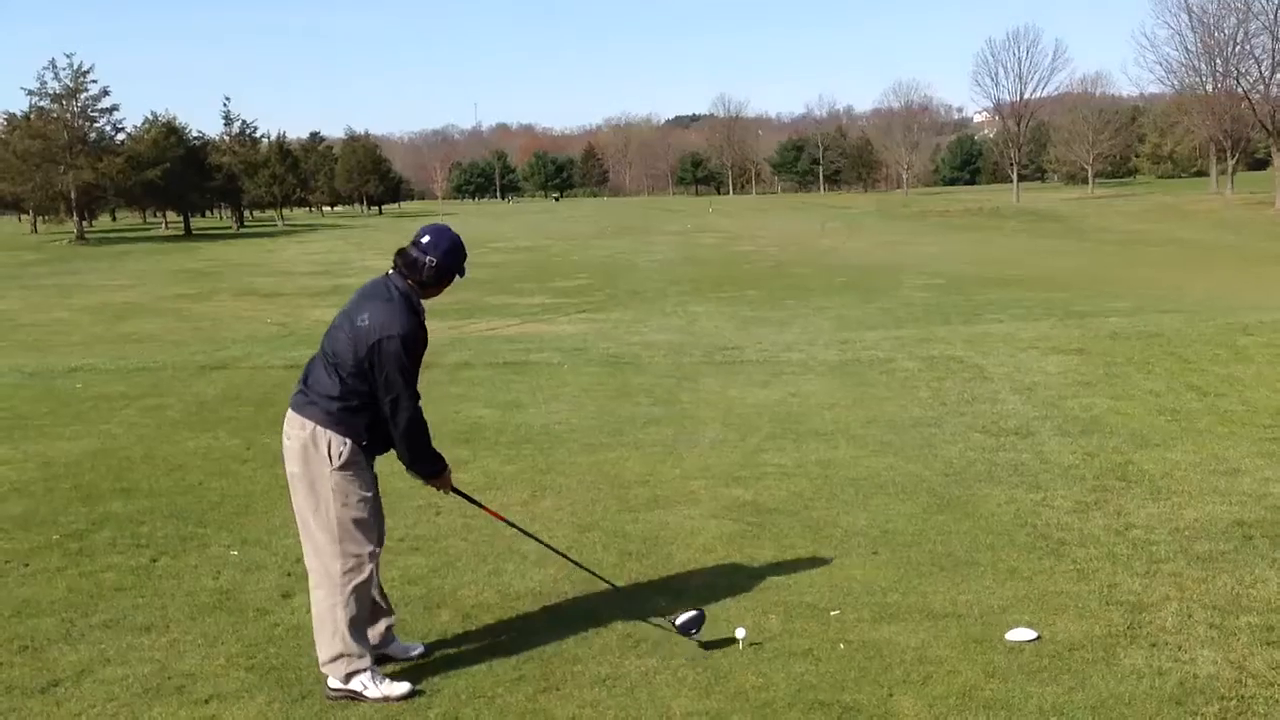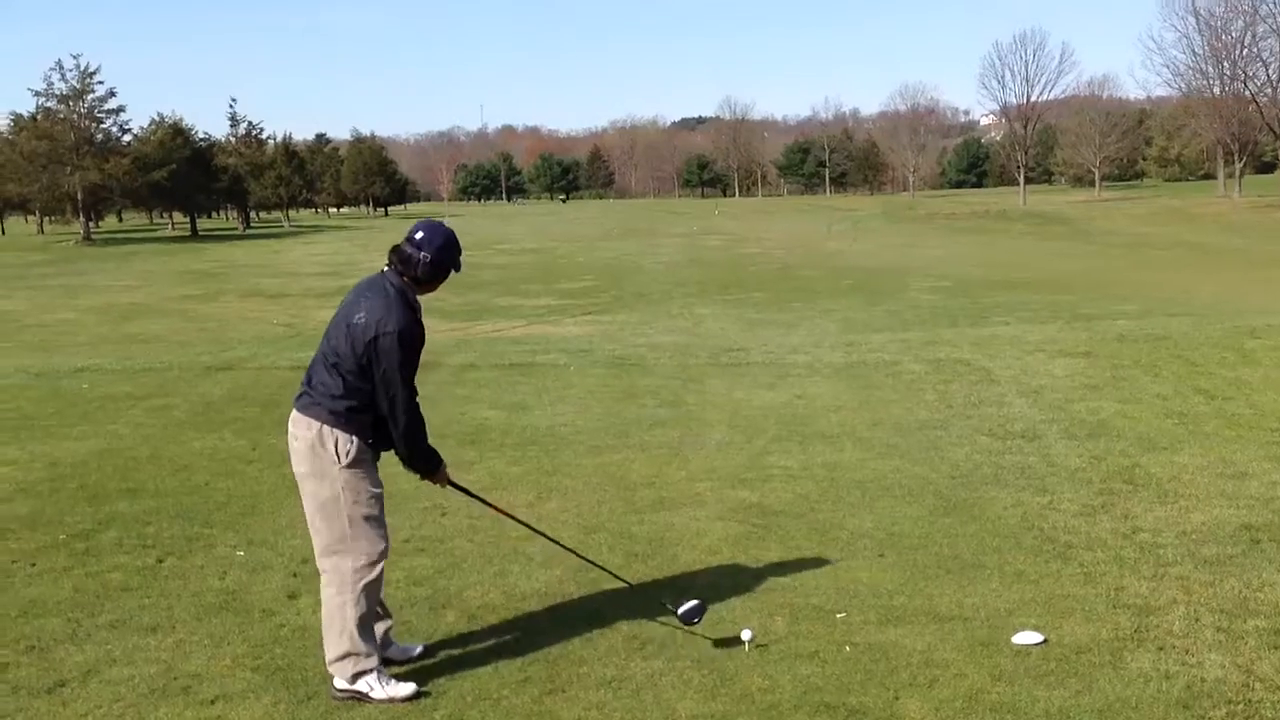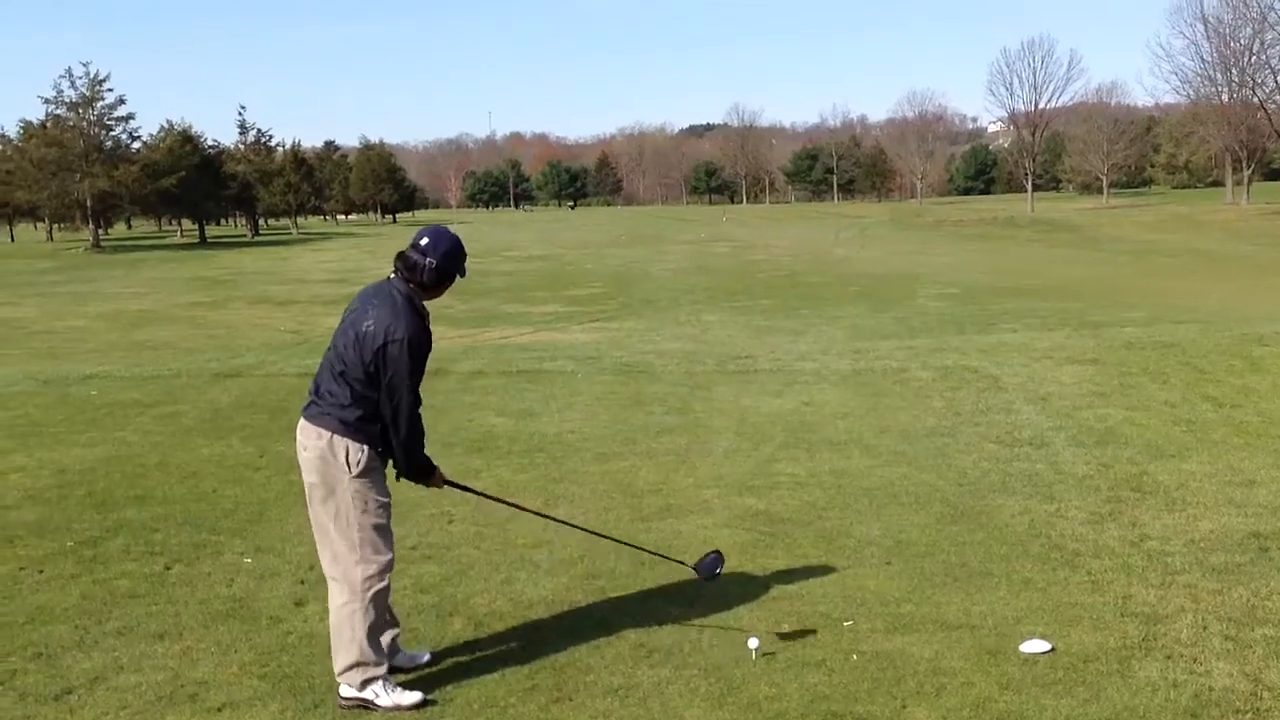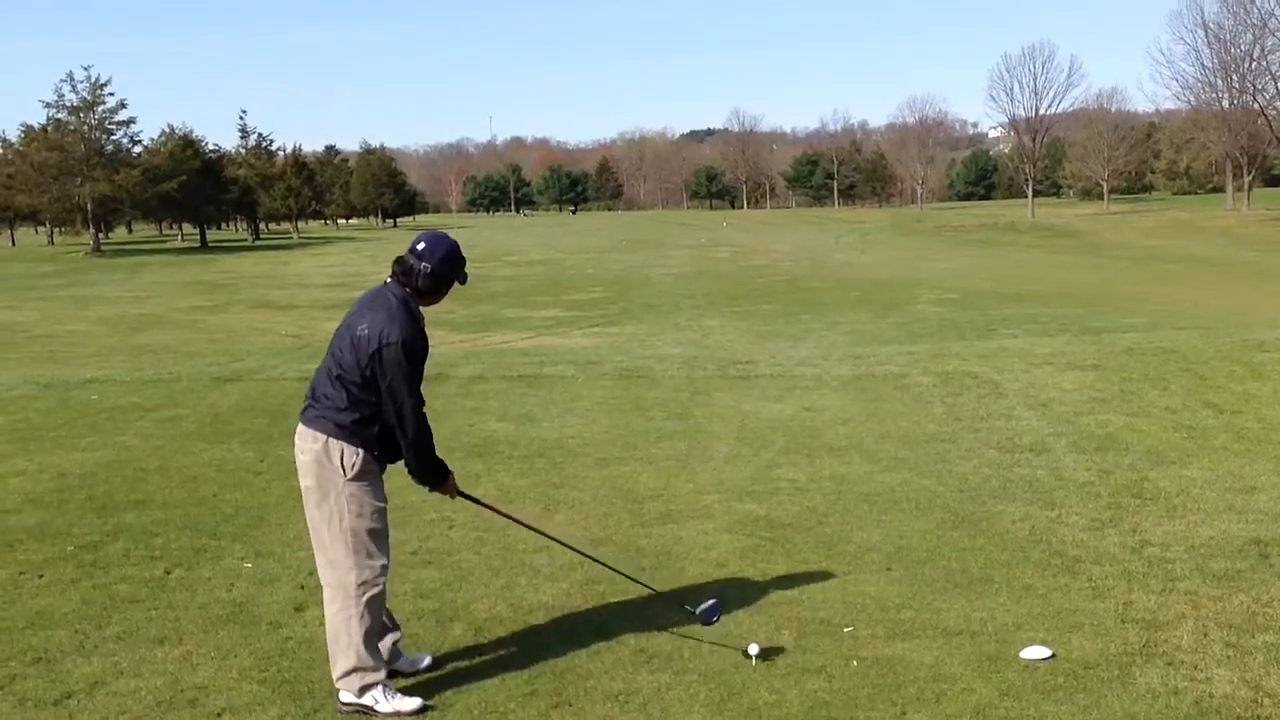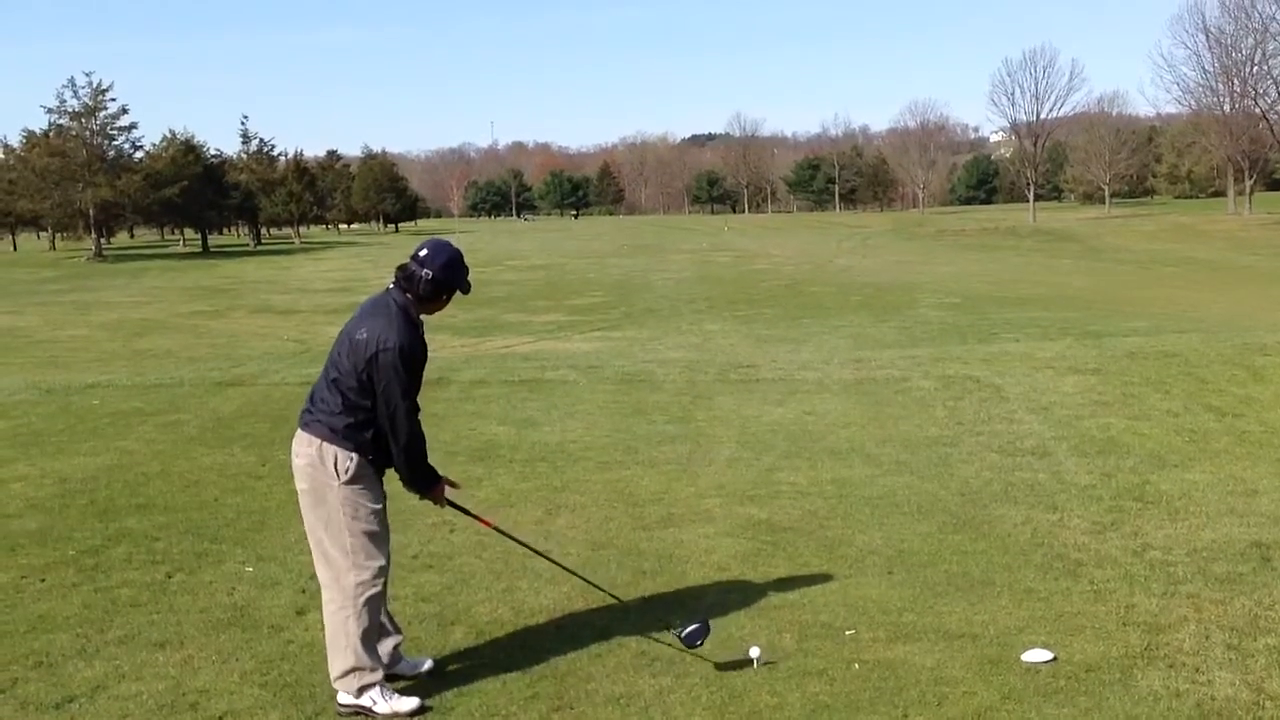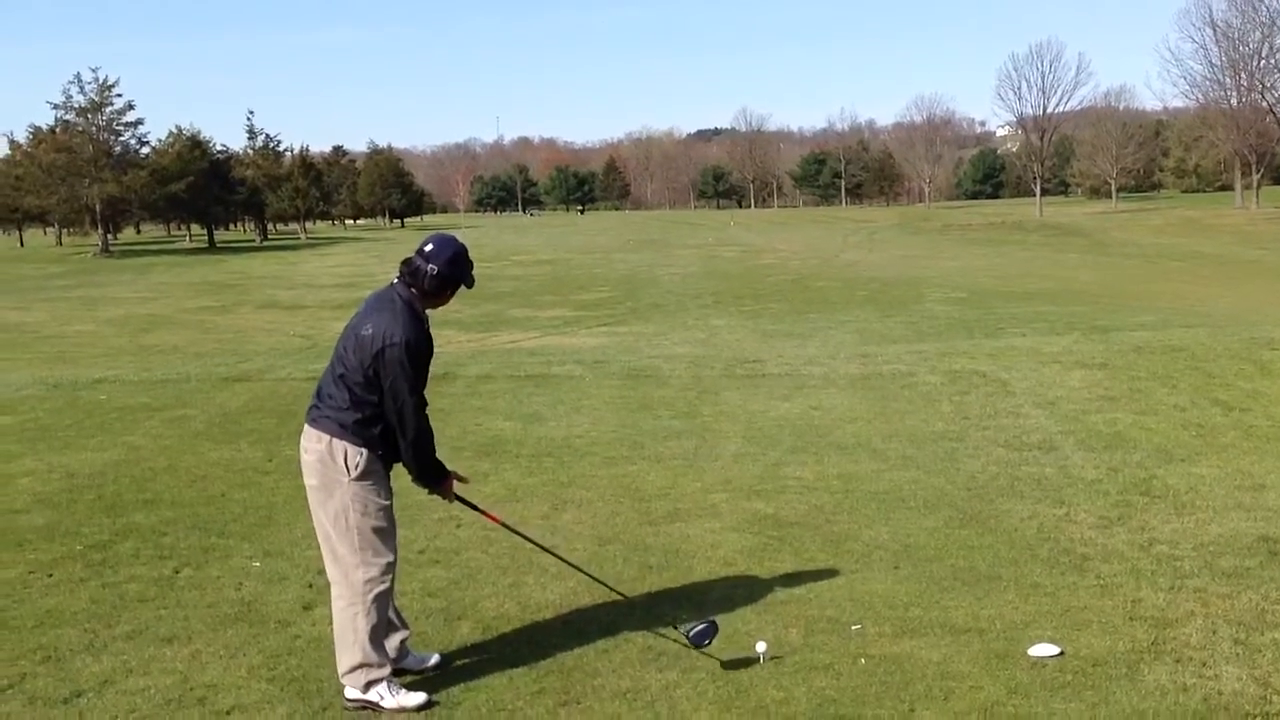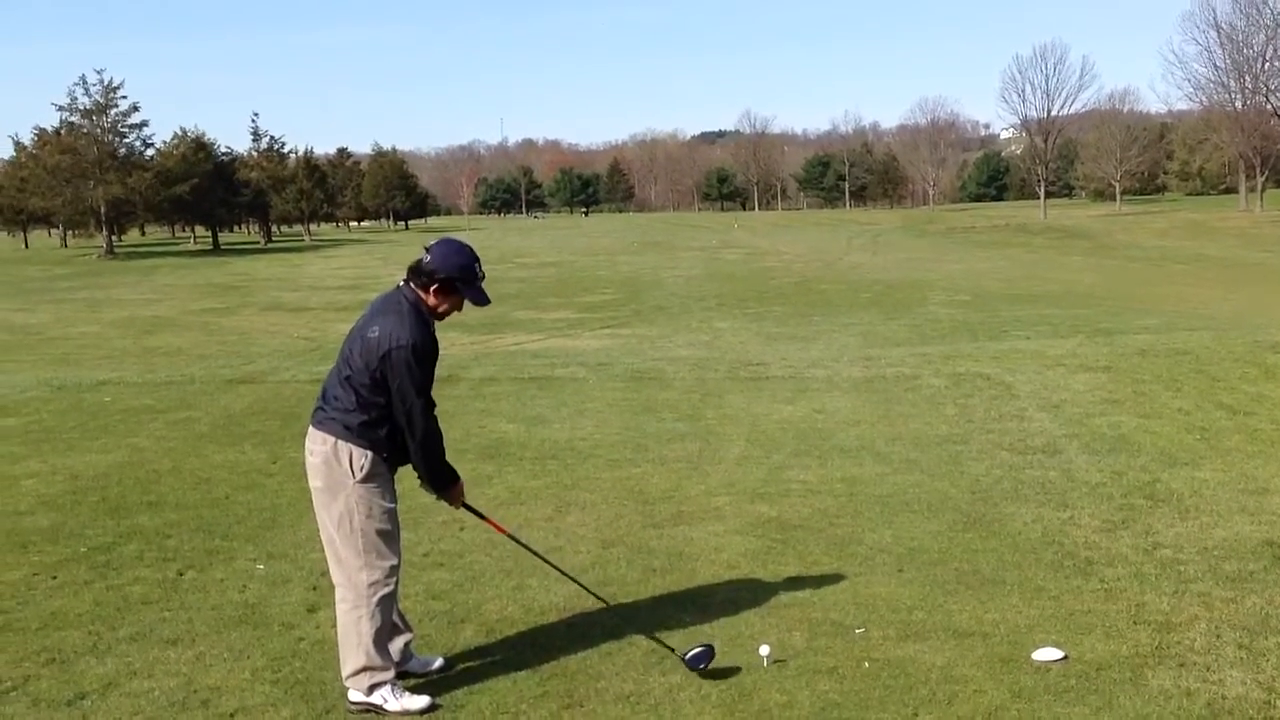
dt=0.3s
person 1, frame 1
left shoulder: (380, 291)
right shoulder: (397, 325)
right elbow: (399, 407)
left wrist: (421, 460)
right wrist: (430, 466)
left hip: (322, 426)
right hip: (329, 439)
left knee: (366, 542)
right knee: (344, 555)
left ankle: (373, 635)
right ankle: (347, 670)
person 1, frame 2
left shoulder: (375, 288)
right shoulder: (394, 321)
right elbow: (397, 402)
left wrist: (416, 457)
right wrist: (426, 462)
left hip: (322, 424)
right hip: (335, 438)
left knee: (361, 546)
right knee: (356, 553)
left ankle: (373, 639)
right ankle: (354, 671)
person 1, frame 3
left shoulder: (377, 295)
right shoulder: (403, 327)
right elbow: (400, 409)
right wrist: (419, 468)
left hip: (325, 430)
right hip: (345, 445)
left knee: (367, 555)
right knee: (362, 562)
left ankle: (381, 646)
right ankle: (360, 679)
person 1, frame 4
left shoulder: (379, 300)
right shoulder: (398, 331)
right elbow: (404, 413)
left wrist: (422, 467)
right wrist: (434, 474)
left hip: (328, 436)
right hip: (340, 450)
left knee: (369, 561)
right knee: (356, 568)
left ankle: (382, 650)
person 1, frame 5
left shoulder: (385, 307)
right shoulder: (395, 338)
right elbow: (399, 420)
left wrist: (420, 473)
right wrist: (423, 480)
left hip: (339, 447)
right hip: (335, 456)
left knee: (370, 562)
right knee: (356, 569)
left ankle: (382, 654)
person 1, frame 6
left shoulder: (390, 301)
right shoulder: (401, 334)
right elbow: (407, 415)
left wrist: (429, 468)
right wrist: (433, 475)
left hip: (344, 441)
right hip: (345, 451)
left knee: (376, 558)
right knee: (363, 564)
left ankle: (389, 648)
right ankle: (365, 680)
person 1, frame 7
left shoulder: (396, 303)
right shoulder: (405, 336)
right elbow: (415, 418)
left wrist: (434, 473)
right wrist: (443, 480)
left hip: (350, 445)
right hip: (349, 454)
left knee: (380, 561)
right knee: (367, 568)
left ankle: (393, 652)
right ankle: (369, 683)
